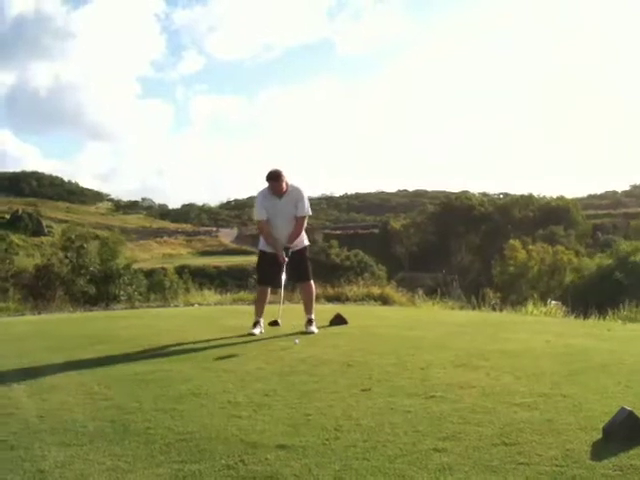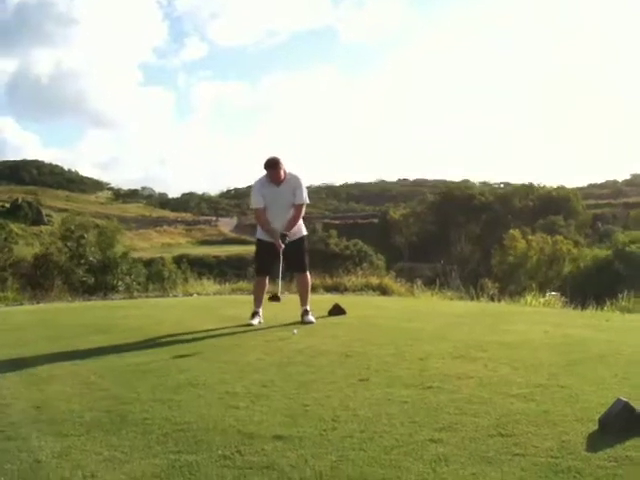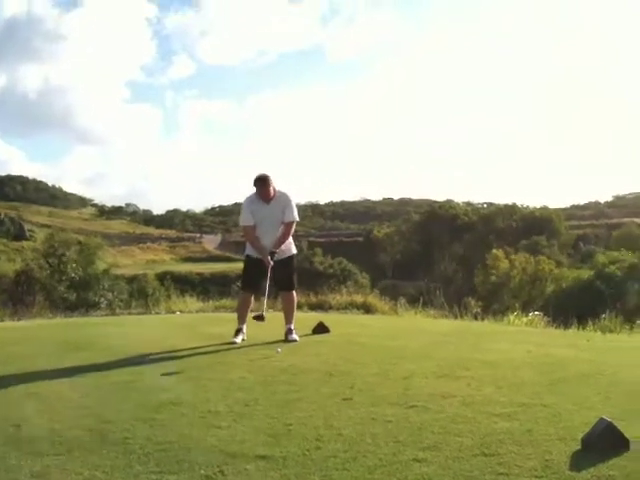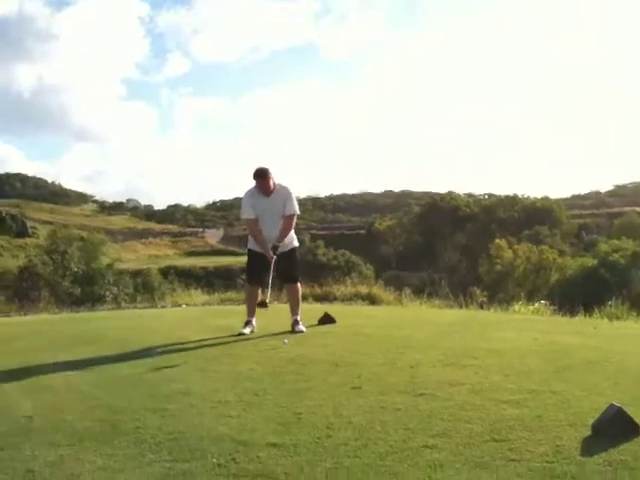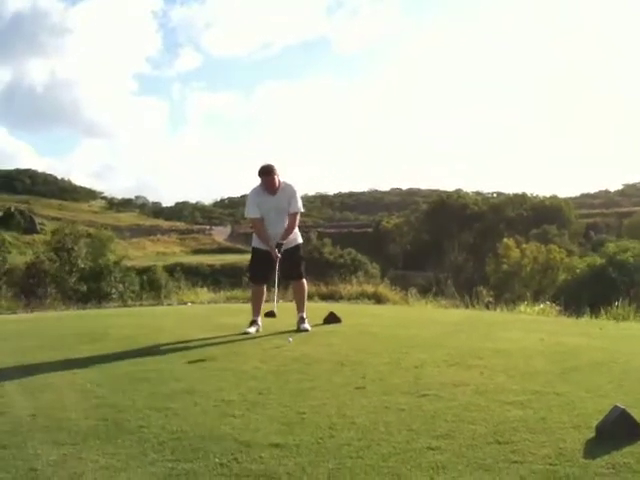
dt=0.2s
person 1, frame 1
left shoulder: (298, 194)
right shoulder: (261, 198)
left elbow: (301, 222)
right elbow: (262, 228)
left wrist: (288, 245)
right wrist: (277, 250)
left hip: (297, 245)
right hip: (269, 248)
left knee: (306, 280)
right knee: (263, 284)
left ankle: (310, 319)
right ankle: (258, 322)
person 1, frame 2
left shoulder: (296, 182)
right shoulder: (259, 186)
left elbow: (299, 210)
right elbow: (259, 215)
left wrist: (286, 233)
right wrist: (275, 237)
left hip: (295, 234)
right hip: (267, 237)
left knee: (302, 271)
right knee: (261, 274)
left ankle: (306, 310)
right ankle: (257, 312)
person 1, frame 3
left shoulder: (285, 200)
right shoulder: (248, 203)
left elbow: (289, 227)
right elbow: (249, 233)
left wrist: (274, 250)
right wrist: (264, 254)
left hip: (283, 252)
right hip: (255, 253)
left knee: (288, 290)
right knee: (247, 290)
left ankle: (290, 329)
right ankle: (240, 329)
person 1, frame 4
left shoulder: (286, 193)
right shoulder: (249, 197)
left elbow: (290, 221)
right elbow: (251, 226)
left wrist: (277, 244)
right wrist: (266, 249)
left hip: (286, 245)
right hip: (258, 247)
left knee: (293, 282)
right knee: (253, 283)
left ankle: (296, 320)
right ankle: (250, 321)
person 1, frame 5
left shoulder: (290, 191)
right shoulder: (254, 195)
left elbow: (294, 219)
right elbow: (256, 224)
left wrist: (282, 242)
right wrist: (270, 247)
left hip: (290, 242)
right hip: (262, 245)
left knee: (298, 279)
right knee: (257, 282)
left ankle: (302, 318)
right ankle: (256, 320)
